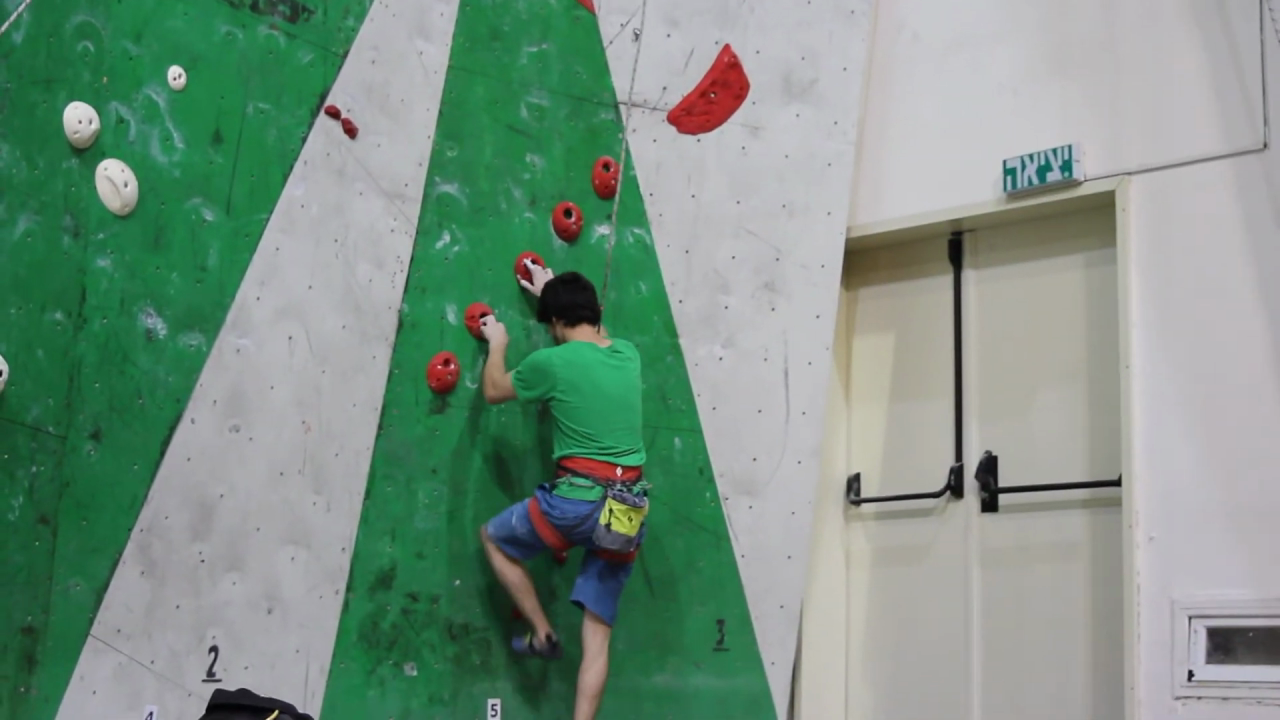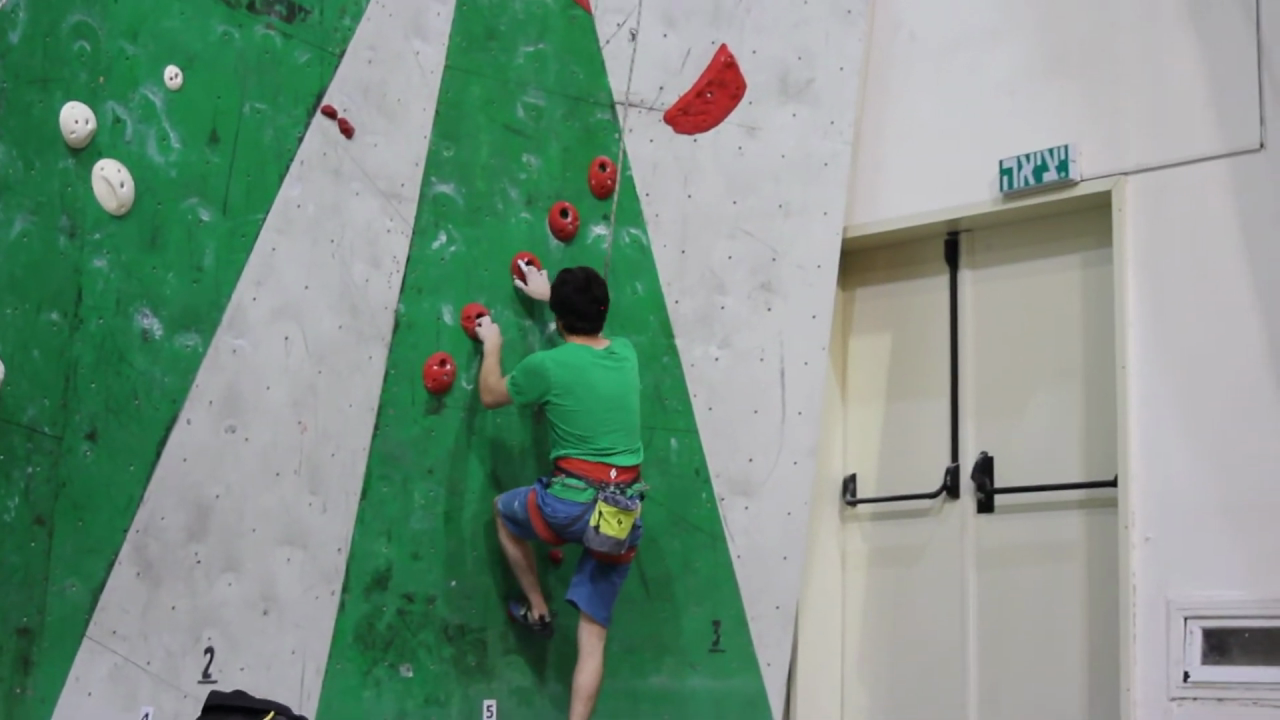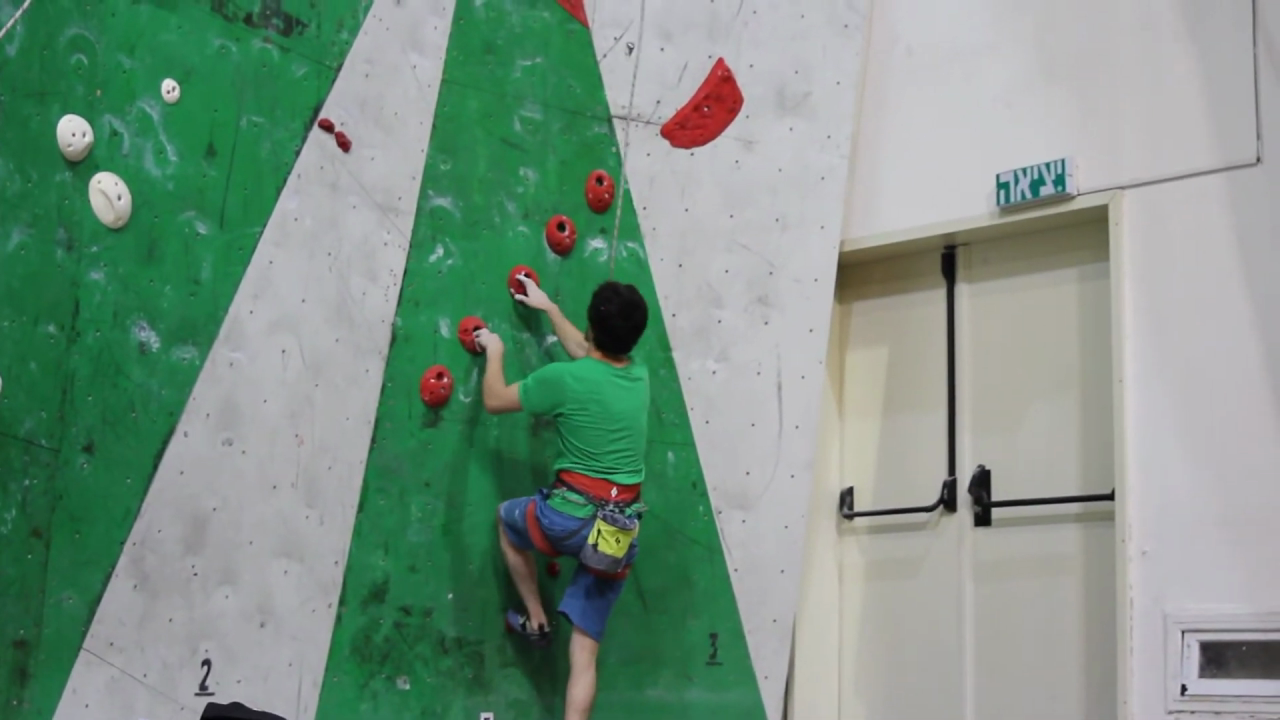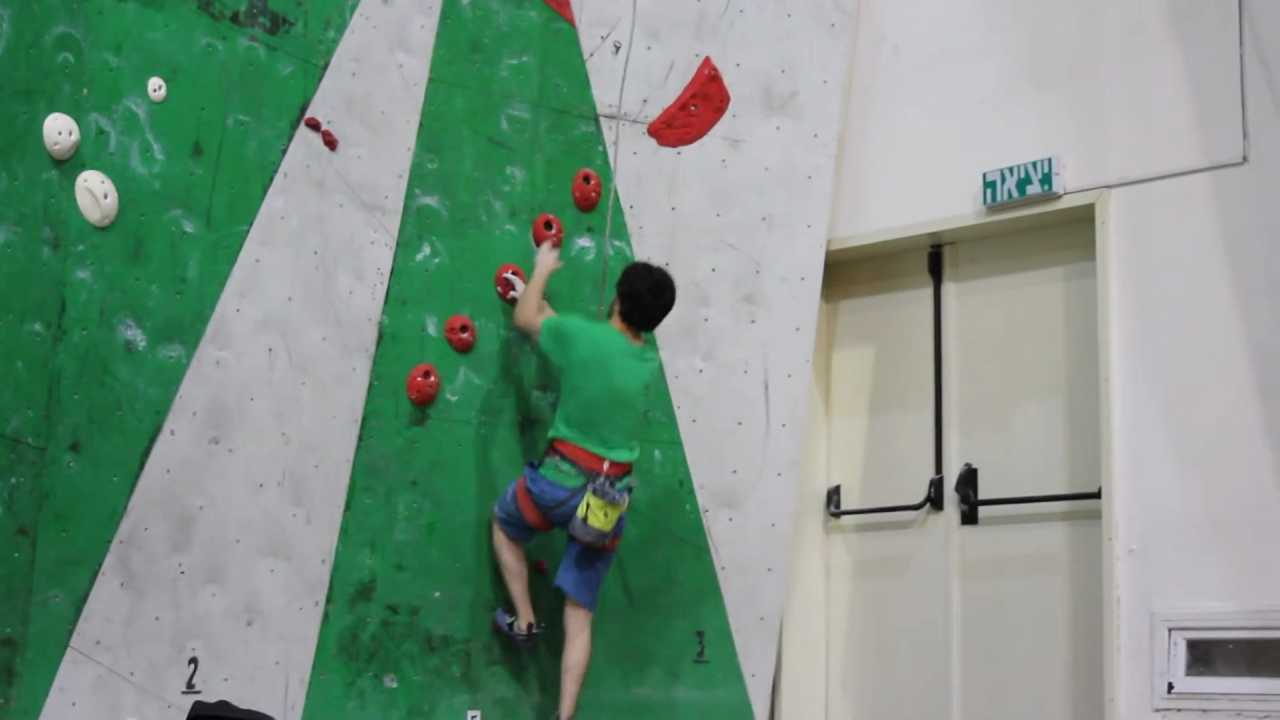
dt=0.5s
person 1, frame 1
left shoulder: (552, 362)
right shoulder: (627, 354)
left elbow: (493, 390)
right elbow: (597, 334)
left wrist: (497, 342)
right wrist: (553, 292)
left hip: (575, 502)
right hip: (628, 511)
left knee: (492, 537)
right knee: (597, 631)
left ankle: (542, 634)
person 1, frame 2
left shoulder: (547, 365)
right shoulder: (625, 353)
left elbow: (489, 396)
right elbow: (591, 334)
left wrist: (492, 344)
right wrist: (547, 294)
left hip: (571, 503)
right hip: (624, 514)
left knee: (504, 508)
right knee: (593, 636)
left ankle: (538, 609)
person 1, frame 3
left shoulder: (564, 379)
right shoulder: (639, 374)
left elbow: (495, 400)
right elbow: (591, 356)
left wrist: (494, 350)
right wrist: (548, 307)
left hip: (571, 515)
right hip: (622, 530)
left knee: (506, 517)
right knee: (585, 649)
left ankle: (536, 620)
person 1, frame 4
left shoulder: (583, 334)
right shoulder: (650, 359)
left elbow: (524, 318)
left wrist: (543, 269)
right wrist: (535, 301)
left hip: (559, 481)
right hip: (610, 499)
left knee: (502, 523)
right knee: (580, 614)
left ankle: (524, 621)
